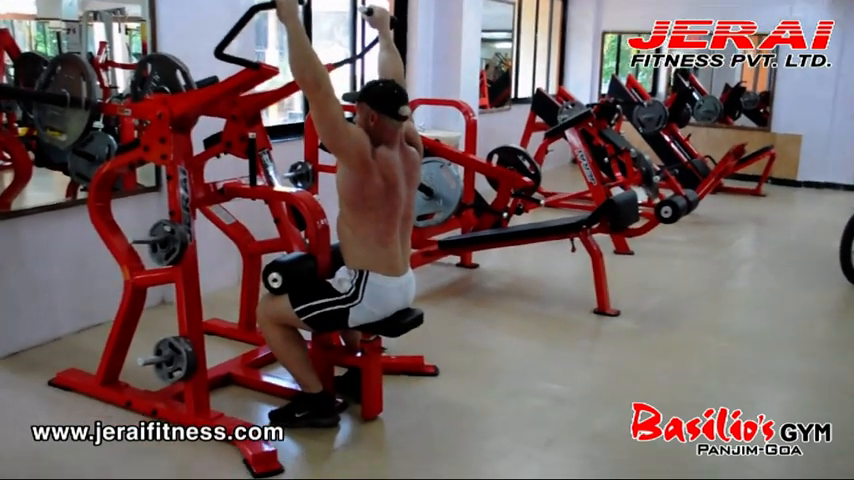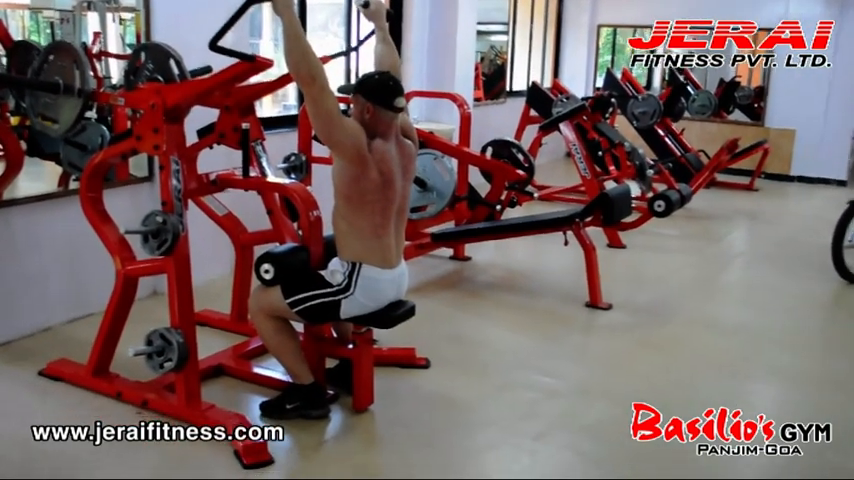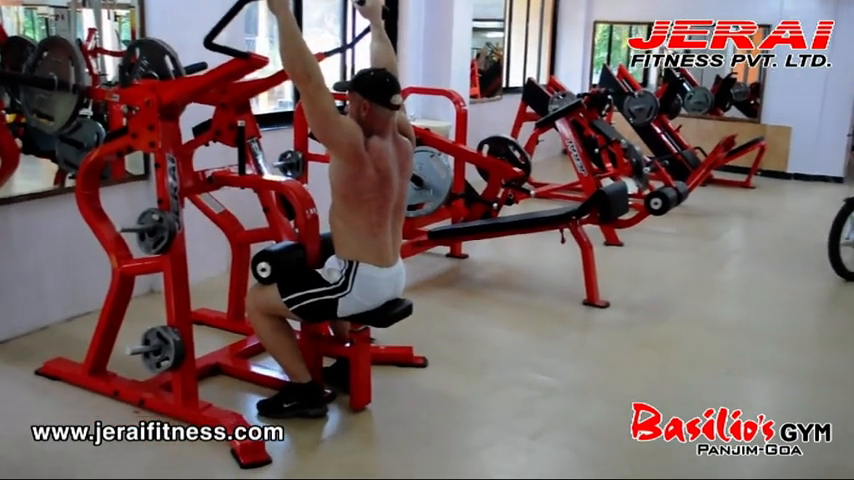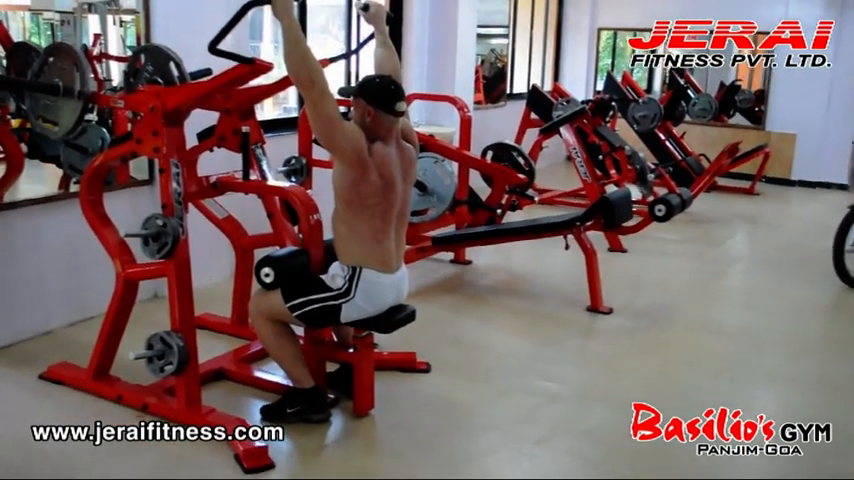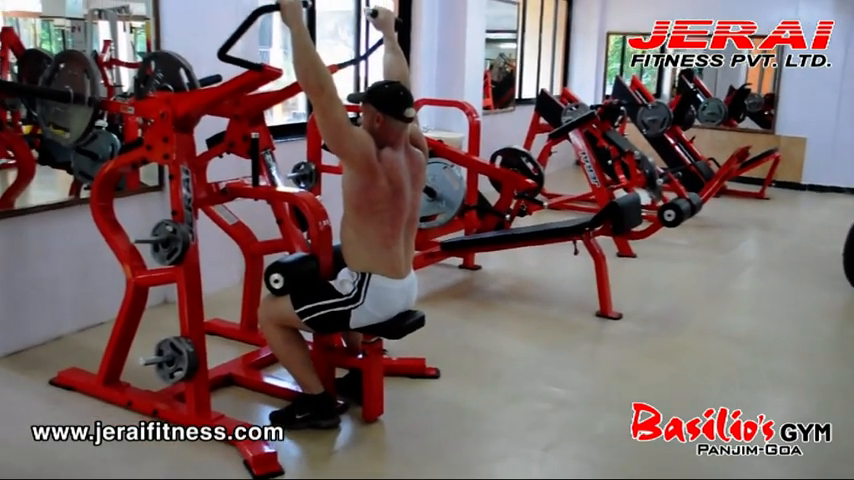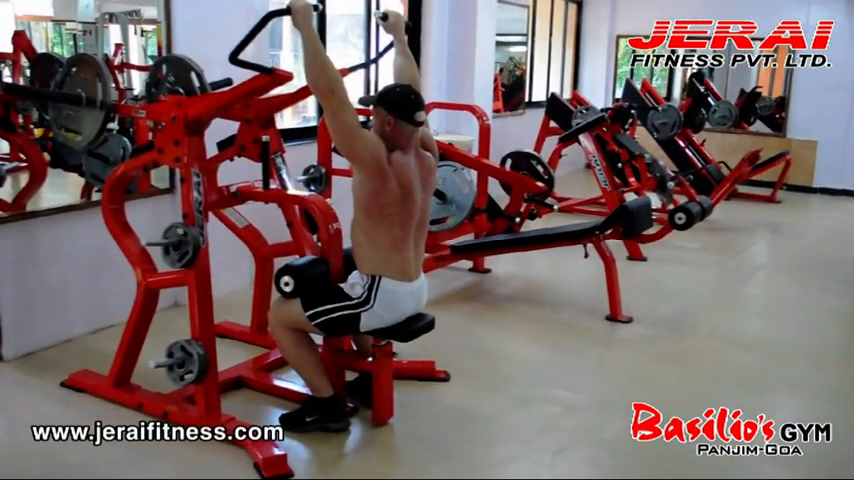
dt=0.3s
person 1, frame 1
left shoulder: (362, 155)
right shoulder: (410, 149)
left elbow: (317, 88)
right elbow: (394, 90)
left hip: (373, 292)
right hip: (403, 285)
left knee: (268, 312)
right knee: (333, 285)
left ankle: (317, 401)
right ankle: (362, 373)
person 1, frame 2
left shoulder: (358, 148)
right shoulder: (406, 141)
left elbow: (311, 82)
right elbow: (389, 83)
left hip: (367, 284)
right hip: (396, 277)
left knee: (261, 303)
right knee: (323, 278)
left ankle: (308, 392)
right ankle: (353, 364)
person 1, frame 3
left shoulder: (354, 145)
right shoulder: (403, 138)
left elbow: (308, 80)
right elbow: (385, 80)
left hip: (363, 282)
right hip: (393, 276)
left knee: (257, 301)
right knee: (317, 276)
left ankle: (305, 391)
right ankle: (350, 363)
person 1, frame 4
left shoulder: (358, 152)
right shoulder: (407, 145)
left elbow: (312, 87)
right elbow: (390, 86)
left hip: (367, 289)
right hip: (396, 282)
left knee: (260, 307)
right knee: (321, 283)
left ankle: (309, 396)
right ankle: (353, 370)
person 1, frame 5
left shoulder: (367, 158)
right shoulder: (416, 151)
left elbow: (321, 92)
right elbow: (399, 91)
left hip: (375, 294)
right hip: (405, 288)
left knee: (269, 313)
right knee: (331, 287)
left ankle: (317, 403)
right ankle: (362, 375)
person 1, frame 6
left shoulder: (377, 162)
right shoulder: (427, 155)
left elbow: (331, 96)
right elbow: (409, 94)
right wrist: (398, 35)
left hip: (386, 298)
right hip: (415, 292)
left knee: (280, 316)
right knee: (344, 291)
left ankle: (327, 406)
right ankle: (371, 377)
